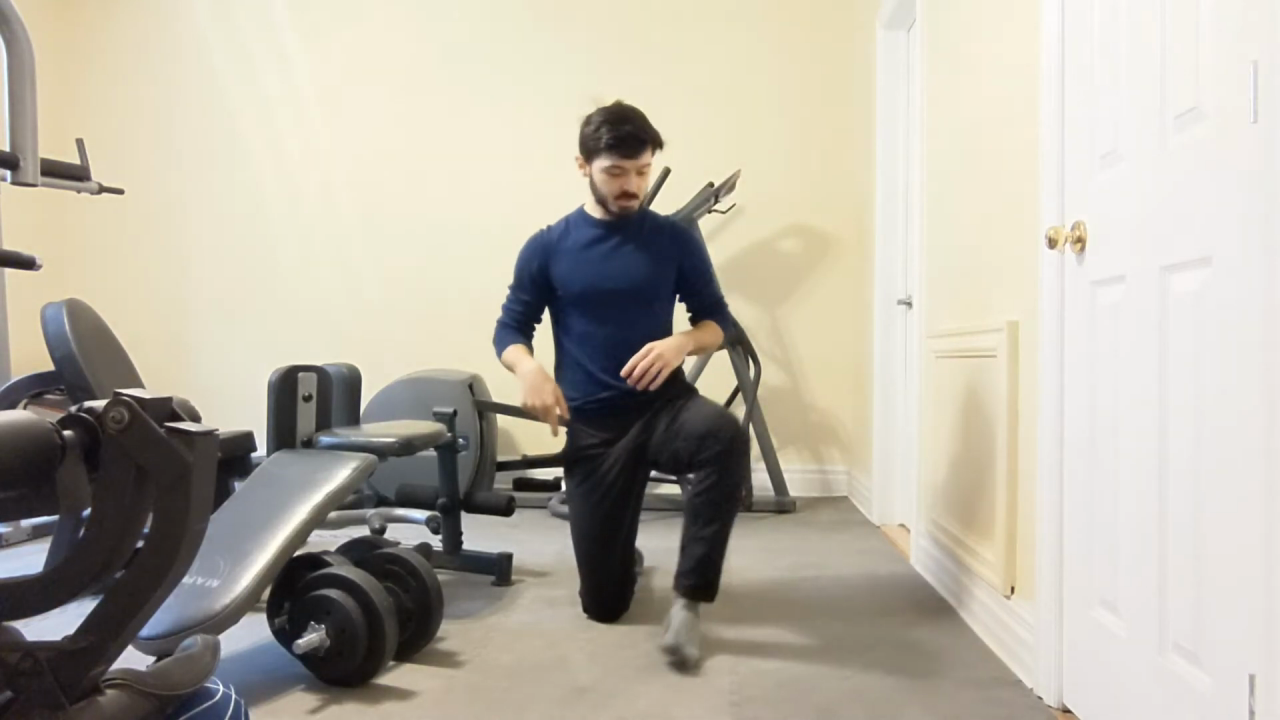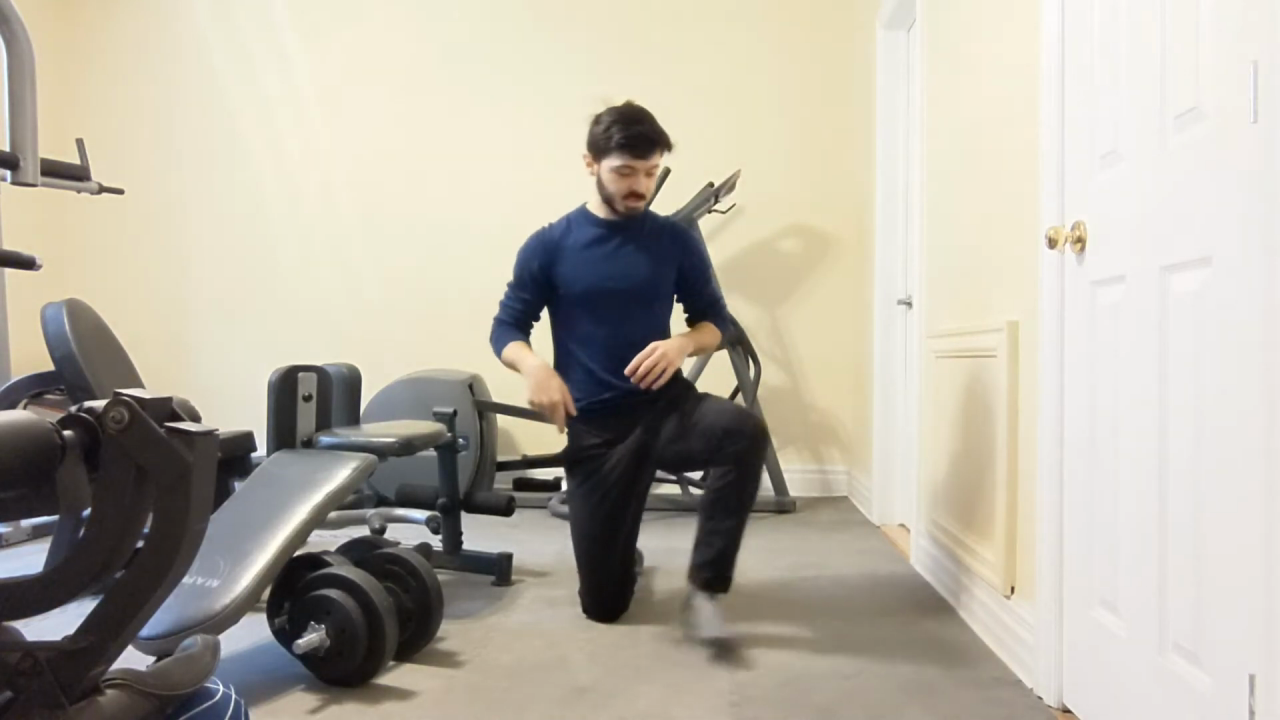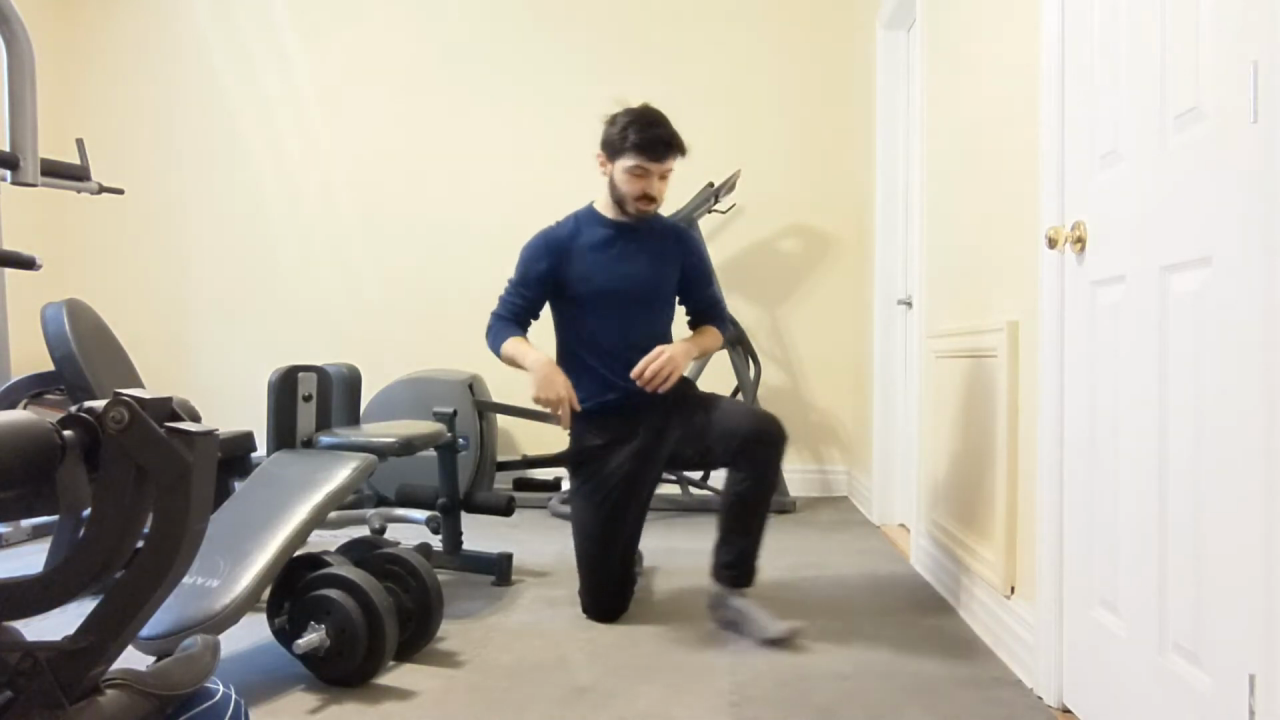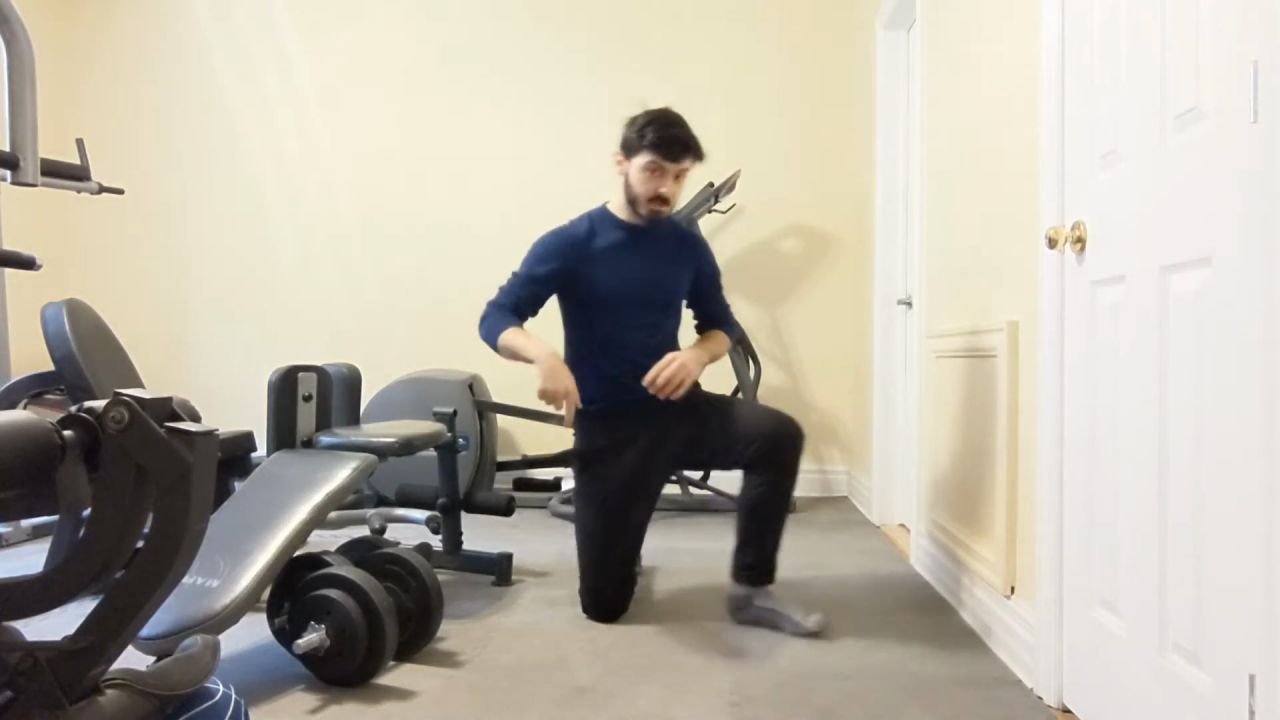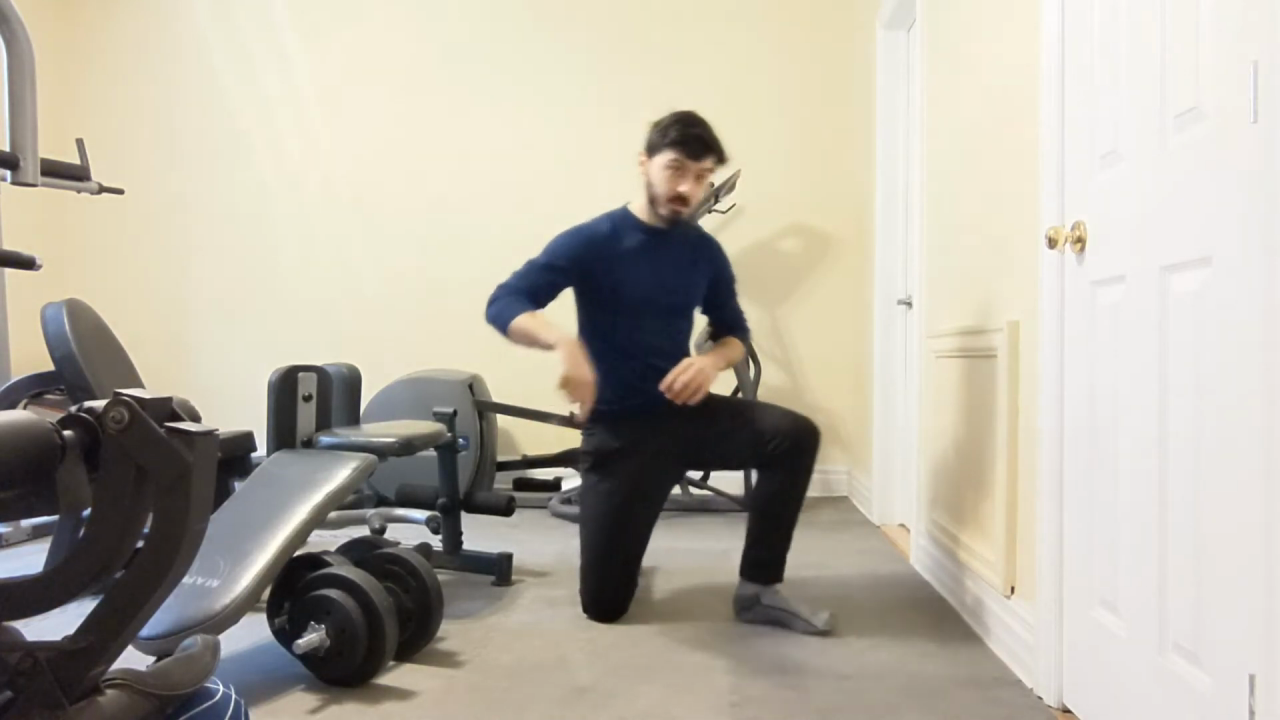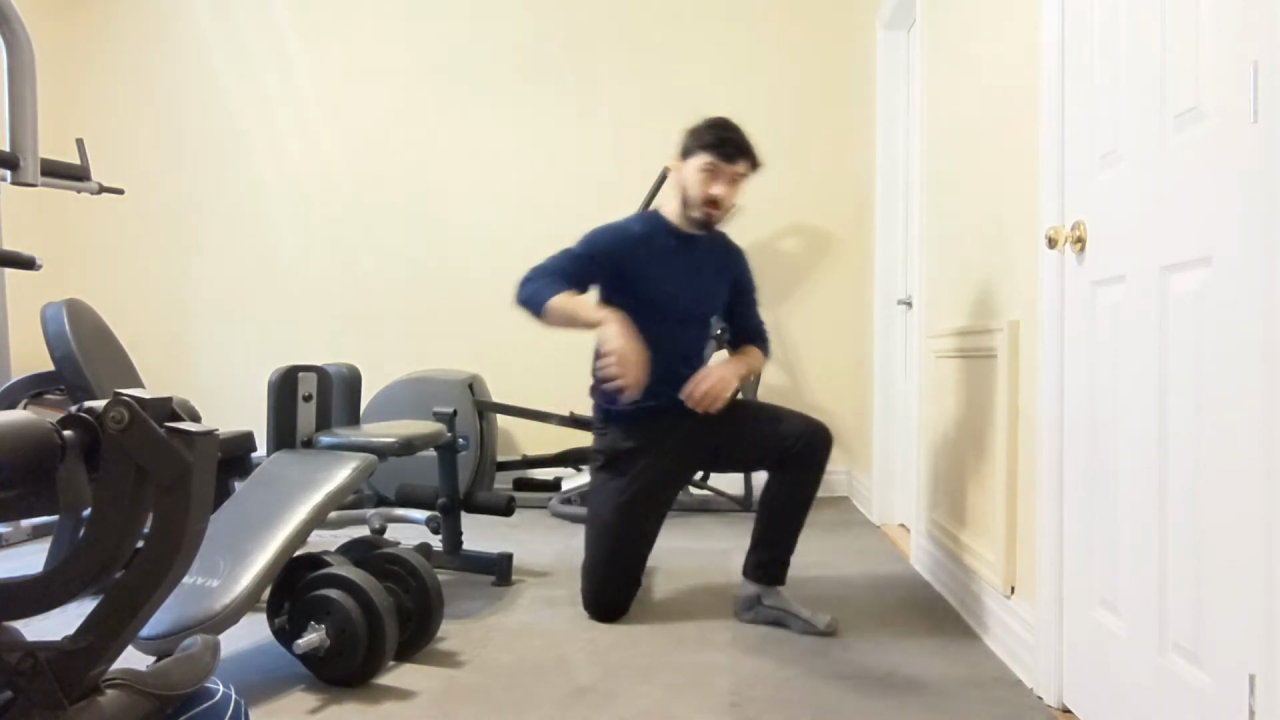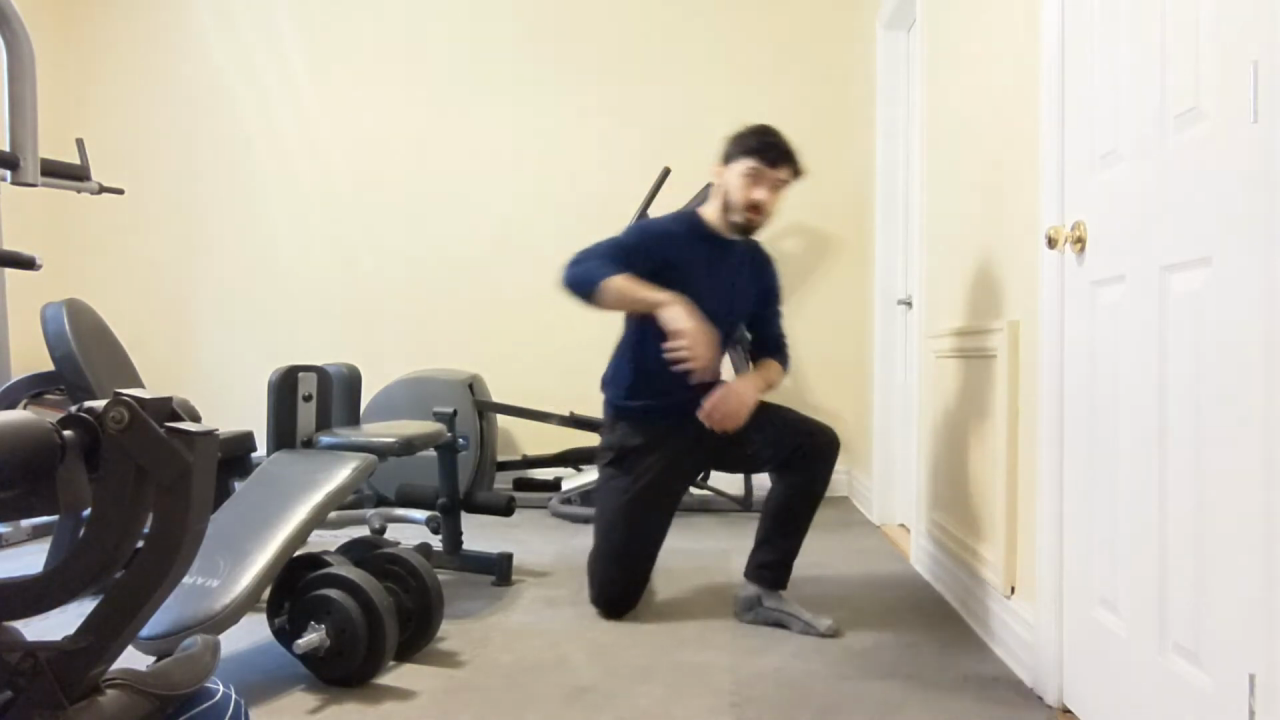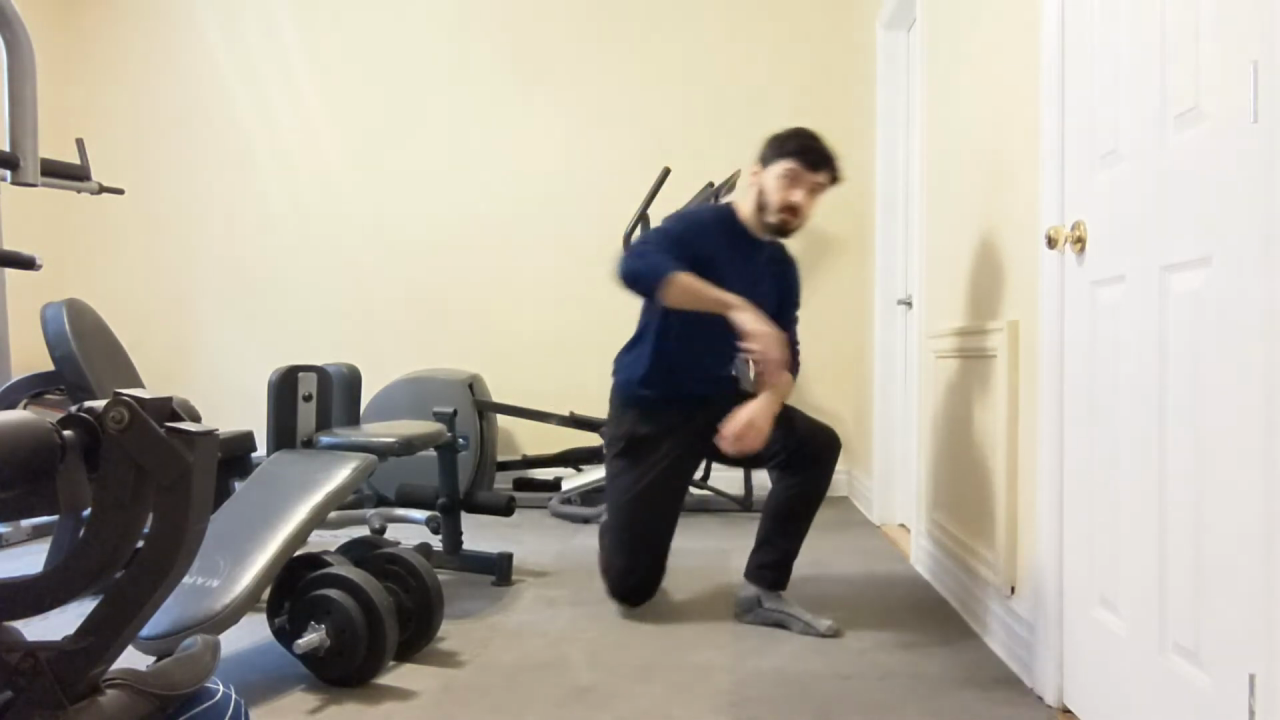
dt=0.1s
person 1, frame 1
left shoulder: (674, 240)
right shoulder: (547, 249)
left elbow: (717, 320)
right elbow: (510, 329)
left wrist: (680, 343)
right wrist: (528, 368)
left hip: (664, 403)
right hip: (592, 426)
left knee: (724, 434)
right knee: (603, 604)
left ankle: (686, 601)
right ankle: (625, 556)
person 1, frame 2
left shoulder: (676, 240)
right shoulder: (549, 246)
left elbow: (715, 320)
right elbow: (508, 331)
left wrist: (682, 344)
right wrist: (534, 367)
left hip: (666, 404)
right hip: (596, 427)
left knee: (743, 430)
right knee: (603, 602)
left ankle: (704, 592)
right ankle: (624, 555)
person 1, frame 3
left shoulder: (678, 242)
right shoulder: (555, 246)
left elbow: (715, 322)
right elbow: (502, 327)
left wrist: (686, 349)
right wrist: (539, 362)
left hip: (670, 407)
right hip: (600, 427)
left knee: (759, 432)
right knee: (603, 604)
left ankle: (730, 591)
right ankle: (621, 553)
person 1, frame 4
left shoulder: (688, 247)
right shoulder: (571, 244)
left elbow: (720, 325)
right elbow: (497, 319)
left wrist: (696, 355)
right wrist: (543, 355)
left hip: (675, 409)
right hip: (606, 428)
left knee: (778, 435)
right knee: (602, 603)
left ankle: (750, 590)
right ankle: (621, 550)
person 1, frame 5
left shoulder: (705, 253)
right shoulder: (590, 243)
left elbow: (735, 332)
right elbow: (504, 304)
left wrist: (712, 362)
right wrist: (563, 340)
left hip: (686, 412)
right hip: (617, 430)
left knee: (795, 436)
right knee: (603, 604)
left ankle: (758, 589)
right ankle: (622, 544)
person 1, frame 6
left shoulder: (728, 259)
right shoulder: (625, 239)
left elbow: (753, 340)
right elbow: (534, 288)
left wrist: (731, 369)
right wrist: (607, 320)
left hip: (694, 409)
right hip: (627, 430)
left knee: (807, 439)
right knee: (606, 603)
left ankle: (760, 590)
right ankle: (625, 544)
person 1, frame 7
left shoulder: (757, 267)
right shoulder: (664, 236)
left elbow: (773, 352)
right elbow: (582, 273)
left wrist: (752, 385)
right wrist: (668, 304)
left hip: (709, 411)
right hip: (639, 423)
left knee: (815, 444)
right knee: (613, 597)
left ankle: (761, 591)
right ankle: (624, 537)
person 1, frame 8
left shoulder: (781, 268)
right shoulder: (699, 229)
left elbow: (778, 356)
right elbow: (638, 267)
left wrist: (765, 404)
right wrist: (739, 309)
left hip: (713, 402)
right hip: (644, 413)
left knee: (817, 445)
right knee: (632, 588)
left ankle: (761, 592)
right ankle: (620, 534)
